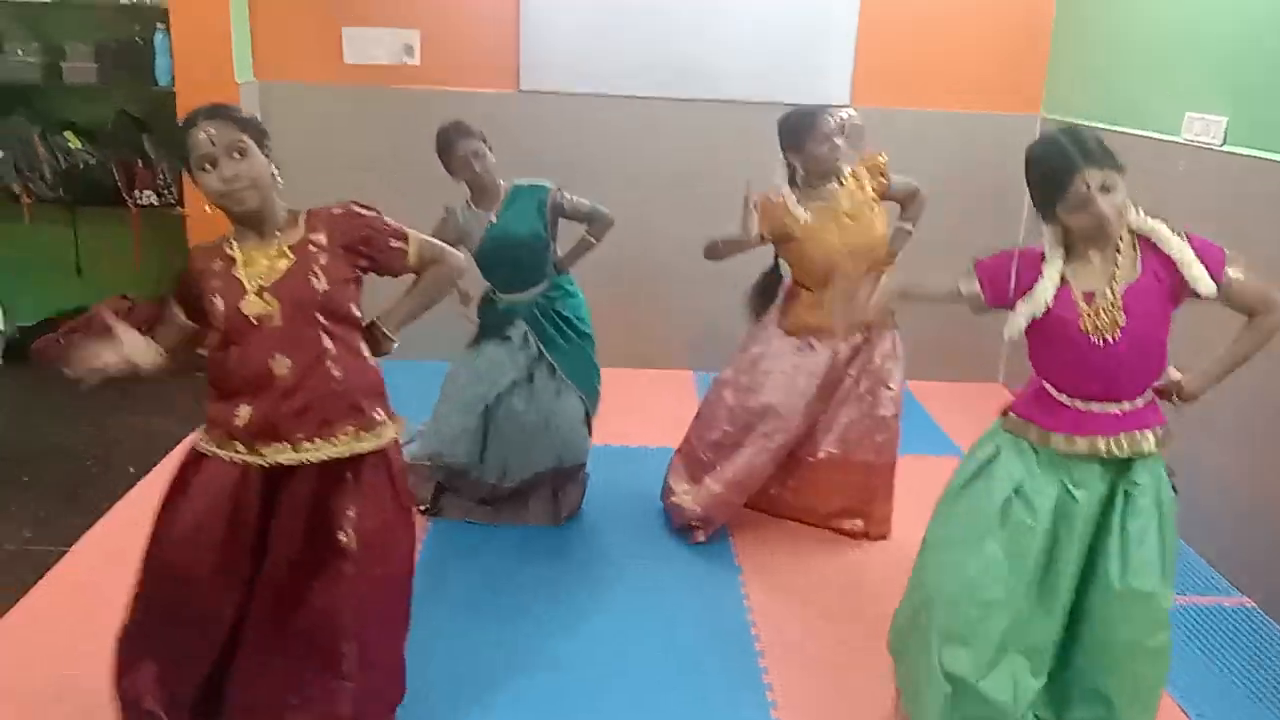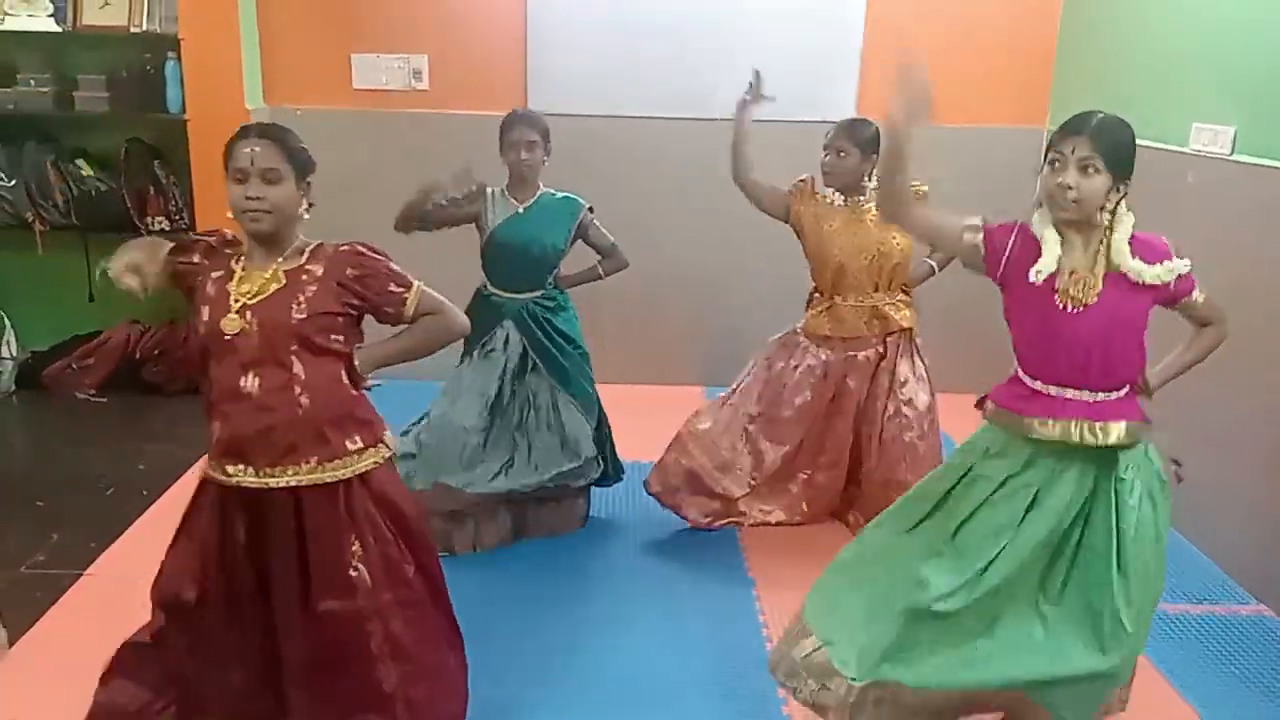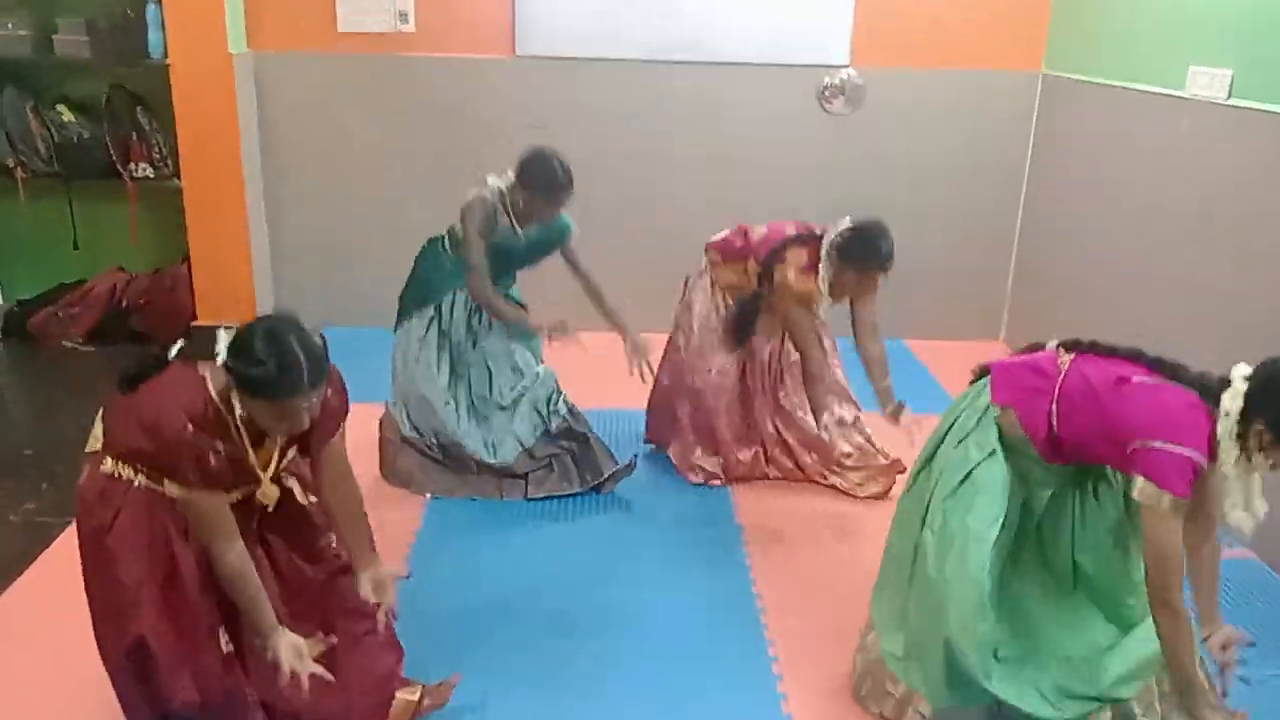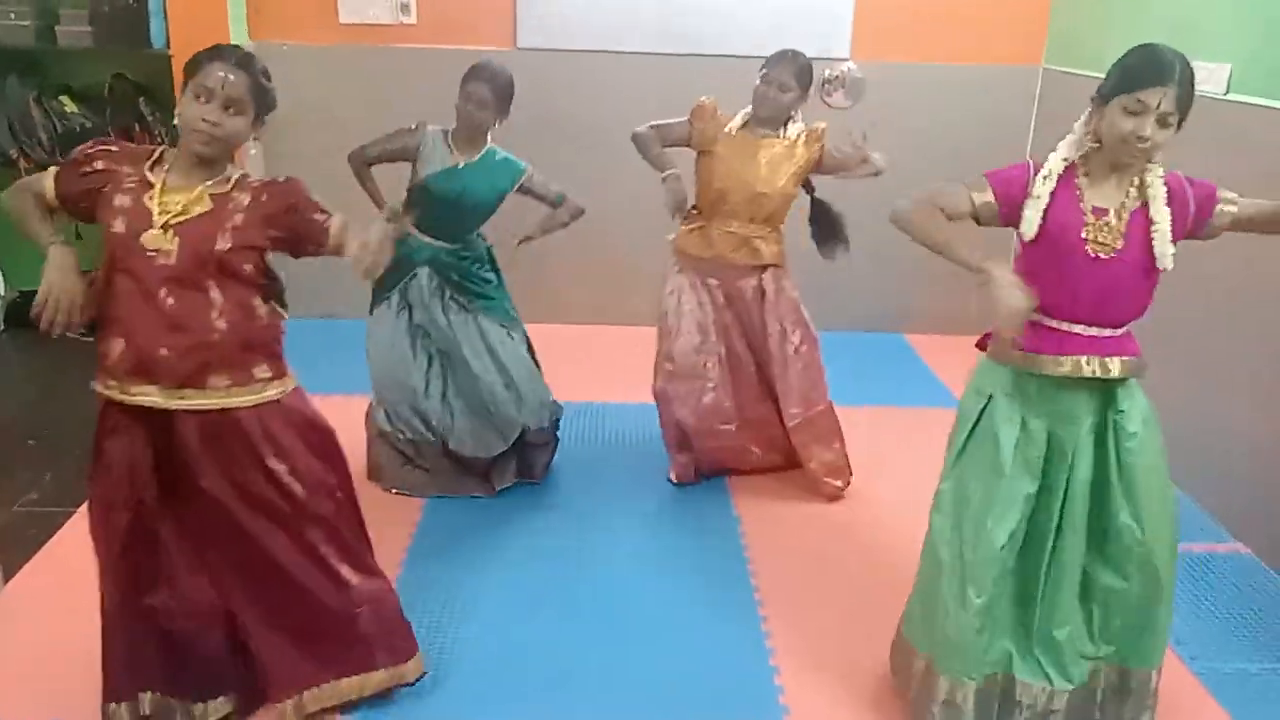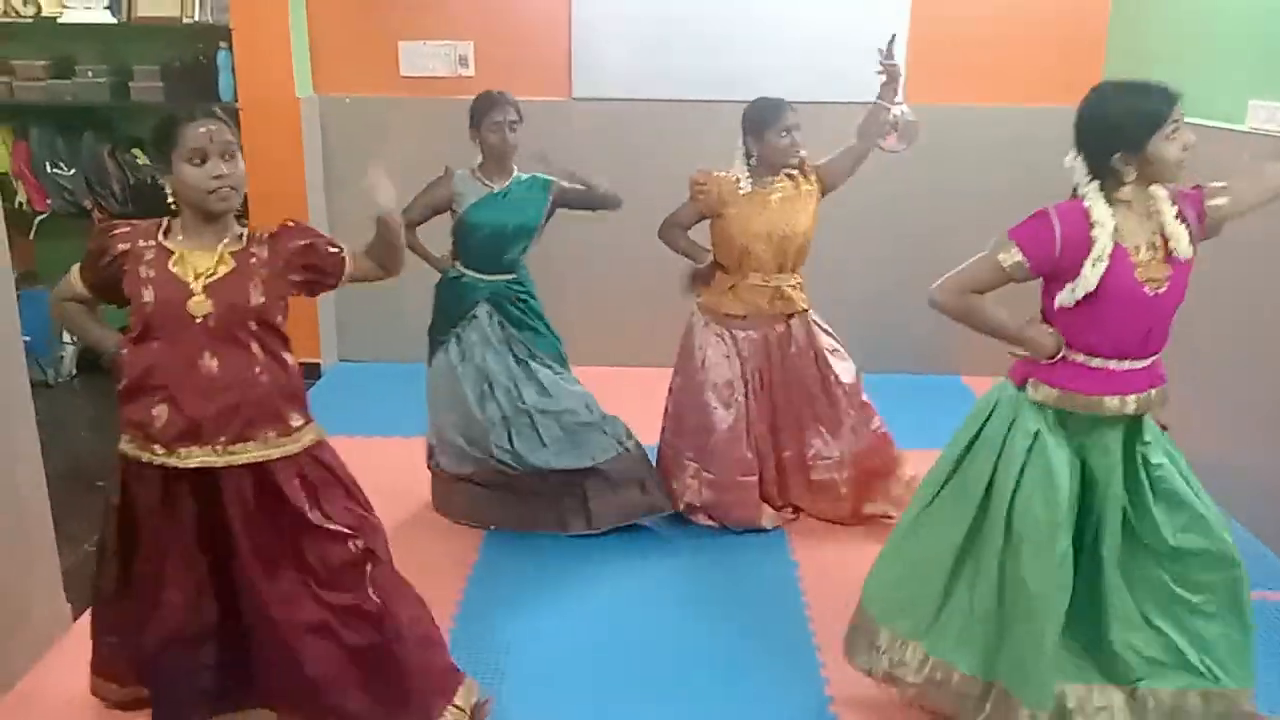
dt=1s
person 1, frame 1
left shoulder: (1176, 255)
right shoulder: (1027, 273)
right elbow: (920, 290)
left wrist: (1200, 380)
right wrist: (878, 297)
left hip: (1129, 470)
right hip: (1033, 460)
left knee: (1128, 626)
right knee: (960, 596)
person 1, frame 2
left shoulder: (1150, 258)
right shoulder: (1012, 244)
left elbow: (1214, 324)
right elbow: (898, 209)
left wrist: (1156, 377)
right wrist: (898, 135)
left hip: (1115, 468)
right hip: (1017, 453)
left knee: (1097, 620)
right knee: (948, 572)
person 1, frame 3
left shoulder: (1221, 419)
right shoulder: (1172, 447)
left elbow: (1201, 529)
right elbow: (1166, 599)
left wrist: (1210, 624)
right hip: (1002, 436)
left knee: (1114, 562)
right knee: (962, 585)
person 1, frame 4
left shoulder: (1176, 199)
right shoulder: (1035, 184)
right elbow: (913, 214)
right wrist: (995, 274)
left hip: (1113, 401)
right hip: (1020, 390)
left knee: (1131, 552)
right knee: (981, 546)
person 1, frame 5
left shoulder: (1183, 215)
right shoulder: (1064, 229)
right elbow: (948, 294)
right wrist: (1033, 339)
left hip: (1130, 432)
right hip: (1048, 424)
left knee: (1196, 562)
right knee: (1038, 582)
person 2, frame 1
left shoulder: (341, 229)
right shoulder: (205, 266)
left elbow: (449, 263)
left wrist: (382, 328)
right wrist: (143, 354)
left hip: (349, 460)
right hip: (242, 465)
left knee: (346, 615)
right knee: (194, 609)
person 2, frame 2
left shoulder: (344, 267)
right shoulder: (207, 260)
left elbow: (449, 322)
right elbow: (134, 264)
left wrist: (361, 360)
right wrist: (134, 261)
left hip: (340, 482)
right hip: (237, 492)
left knee: (370, 628)
right knee: (206, 628)
person 2, frame 3
left shoulder: (319, 391)
right shoulder: (191, 422)
left elbow: (336, 479)
right elbow: (223, 537)
left wrist: (369, 567)
right wrist: (276, 635)
left hip: (255, 480)
right hip: (143, 488)
left knee: (331, 568)
right knee: (173, 633)
person 2, frame 4
left shoulder: (266, 200)
right shoulder: (112, 169)
left elbow: (344, 244)
left wrist: (367, 249)
right wrist: (59, 260)
left hip: (244, 409)
right hip: (140, 413)
left knee: (298, 545)
right knee: (147, 561)
left ankle: (346, 666)
person 2, frame 5
left shoulder: (279, 249)
right shoulder: (126, 246)
left elbow: (384, 265)
right elbow: (66, 300)
left wrist: (390, 222)
right wrist: (121, 352)
left hip: (274, 457)
right hip: (167, 466)
left knee: (346, 568)
right knee: (178, 603)
person 3, frame 1
left shoulder: (868, 181)
right shoulder: (780, 212)
left elbow: (916, 196)
right elbow: (713, 251)
left wrist: (900, 239)
right wrist: (743, 238)
left hip: (867, 332)
right hip: (803, 334)
left knee: (865, 430)
right knee: (750, 410)
left ankle: (847, 510)
right ankle: (700, 500)
person 3, frame 2
right shoulder: (809, 205)
right elbow: (743, 180)
left wrist: (920, 273)
right wrist: (742, 116)
left hip: (891, 349)
right hip: (823, 344)
left knee: (900, 441)
right knee: (774, 417)
left ankle: (881, 512)
person 3, frame 3
left shoulder: (861, 272)
right shoulder: (797, 276)
left elbow: (867, 335)
right elbow: (810, 355)
left wrist: (885, 394)
right wrist: (821, 418)
right hip: (725, 287)
right knee: (713, 375)
right ankle: (706, 458)
person 3, frame 4
left shoulder: (805, 146)
right shoulder: (714, 127)
left elbow: (863, 165)
right elbow: (645, 134)
left wrist: (868, 164)
right wrist: (670, 175)
left hip: (763, 273)
right hip: (700, 268)
left knee: (788, 364)
right knee: (690, 366)
left ankle: (802, 456)
right ankle: (699, 454)
person 3, frame 5
left shoulder: (809, 184)
right shoulder: (719, 190)
left elbow: (865, 143)
right elbow: (669, 230)
left wrist: (889, 89)
right wrist: (708, 261)
left hip: (790, 325)
right hip: (727, 325)
left knee: (833, 400)
right knee: (724, 419)
right ankle: (729, 504)
person 4, frame 1
left shoulder: (538, 196)
right shoulder: (458, 221)
left elbow: (602, 219)
left wrist: (565, 263)
left hip: (556, 316)
right hip: (503, 322)
left knee: (560, 415)
right knee: (469, 406)
left ankle: (551, 490)
right ankle: (481, 487)
person 4, frame 2
left shoulder: (568, 208)
right shoulder: (482, 202)
left elbow: (618, 258)
right elbow: (405, 223)
left wrist: (566, 280)
right wrist: (431, 197)
left hip: (549, 329)
right hip: (494, 327)
left knee: (558, 427)
right knee: (464, 424)
left ankle: (555, 513)
person 4, frame 3
left shoulder: (556, 226)
right shoulder: (483, 208)
left elbow: (587, 281)
right elbow: (478, 286)
left wrist: (627, 336)
right wrist: (534, 325)
left hip: (496, 296)
right hip: (441, 291)
left knee: (523, 377)
right knee: (429, 384)
right ankle: (435, 468)
person 4, frame 4
left shoulder: (508, 170)
right shoulder: (423, 141)
left elbow: (571, 207)
right elbow: (359, 157)
left wrist: (526, 237)
right wrist: (386, 210)
left hip: (466, 273)
right hip: (410, 269)
left knee: (500, 367)
right knee: (403, 371)
left ankle: (494, 458)
right ankle: (416, 460)
person 4, frame 5
left shoulder: (541, 189)
right shoulder: (455, 184)
left elbow: (611, 201)
right elbow: (404, 222)
left wrist: (574, 184)
right wrist: (438, 263)
left hip: (516, 310)
right hip: (461, 310)
left knee: (548, 400)
right knee: (466, 413)
left ankle: (567, 500)
right ankle: (476, 501)
